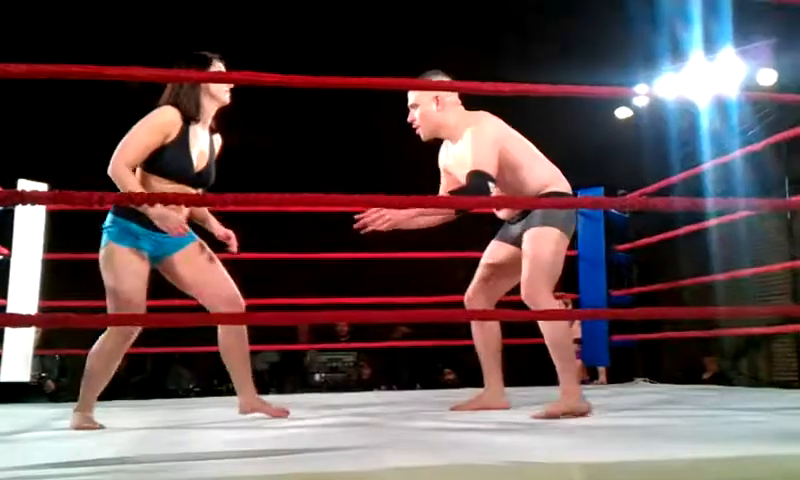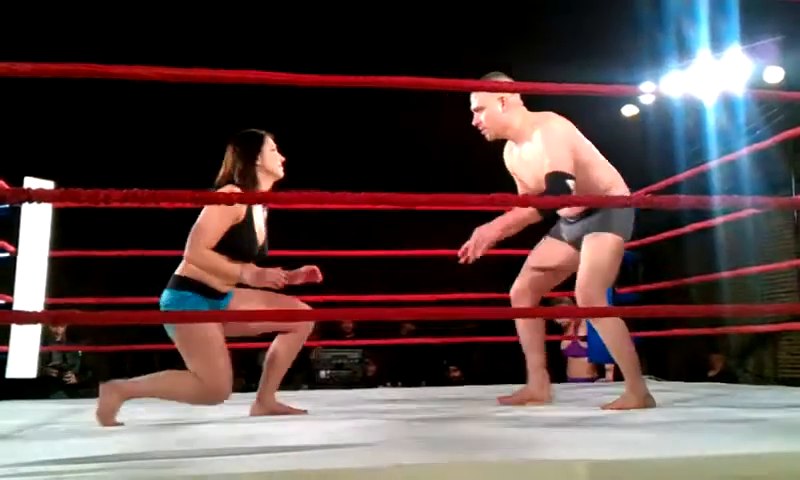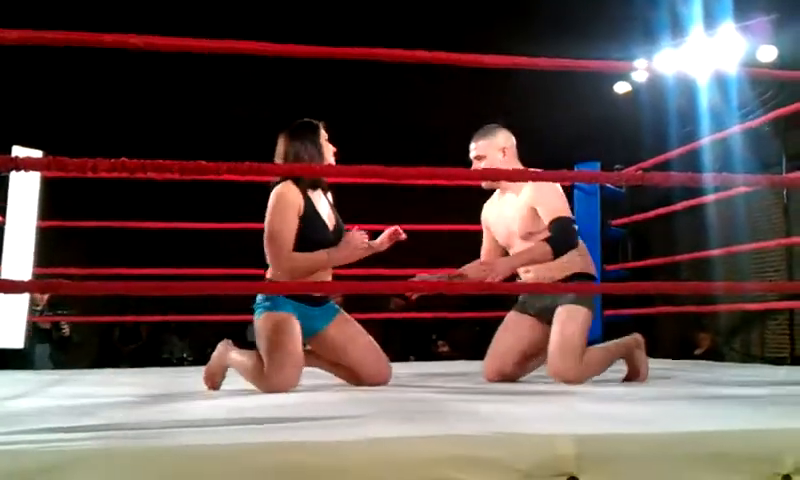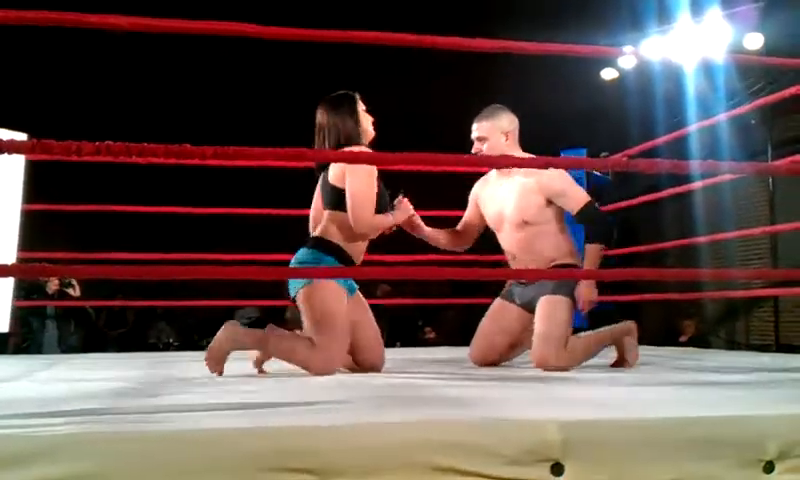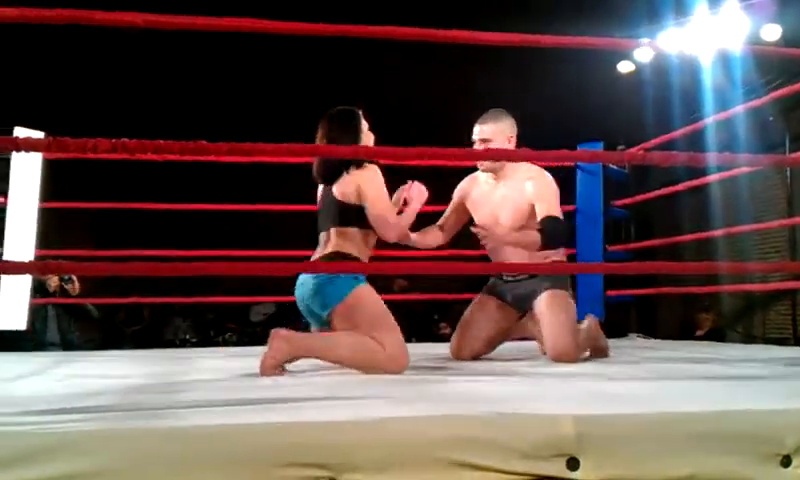
dt=1s
person 1, frame 1
left shoulder: (215, 139)
right shoulder: (168, 117)
right elbow: (118, 167)
left wrist: (216, 227)
right wrist: (156, 211)
left hip: (173, 236)
right hip: (129, 228)
left knee: (231, 304)
right knee: (126, 324)
left ankle: (248, 397)
right ankle: (83, 408)
person 1, frame 2
left shoulder: (260, 207)
right shoulder: (232, 196)
right elbow: (193, 252)
left wrist: (287, 277)
right wrist: (248, 275)
left hip: (220, 301)
right hip: (187, 298)
left knee: (303, 317)
right knee: (216, 388)
left ankle: (264, 401)
right ankle: (118, 390)
person 1, frame 3
left shoulder: (323, 194)
right shoulder: (287, 193)
right elbow: (281, 262)
left wrist: (375, 245)
right wrist: (337, 250)
left hip: (321, 307)
right hip: (281, 302)
left knee: (378, 375)
right knee: (280, 382)
left ankle: (297, 356)
right ankle: (230, 354)
person 1, frame 4
left shoulder: (334, 165)
right shoulder: (360, 155)
right elbow: (362, 224)
left wrist: (384, 223)
right wrist: (397, 215)
left hip: (336, 271)
right hip: (320, 265)
left knee: (372, 361)
right knee: (327, 361)
left ankle: (283, 339)
right ankle: (237, 335)
person 1, frame 5
left shoulder: (328, 182)
right shoulder: (366, 172)
right elbow: (392, 231)
left wrist: (394, 205)
right wrist: (414, 203)
left hip: (309, 282)
right hip: (337, 278)
right knee: (394, 358)
left ankle: (294, 343)
right ankle: (292, 342)
person 2, frame 1
left shoulder: (481, 128)
right shoulder: (448, 153)
left elbow: (478, 192)
right elbow: (451, 208)
left wrist: (411, 208)
right wrist: (398, 221)
left hip: (549, 205)
right hip: (516, 219)
left knee: (534, 293)
right knee: (477, 299)
left ankle: (572, 395)
right ankle: (493, 392)
person 2, frame 2
left shoulder: (550, 129)
right shoulder: (511, 152)
left elbow: (559, 192)
right elbow: (529, 204)
left wrist: (499, 226)
right wrist: (493, 233)
left hip: (607, 210)
right hip: (569, 221)
left knee: (587, 297)
right knee: (521, 293)
left ankle: (638, 390)
right ankle: (538, 382)
person 2, frame 3
left shoulder: (539, 186)
right shoulder: (490, 209)
left elbow: (566, 239)
right elbow: (487, 268)
left wrist: (511, 262)
left hip: (571, 284)
right hip: (533, 296)
left knee: (565, 372)
right knee: (494, 372)
left ankle: (629, 346)
right ankle: (555, 346)
person 2, frame 4
left shoulder: (544, 175)
right shoulder: (483, 188)
left elbow: (596, 221)
right elbow: (461, 239)
left wrist: (587, 279)
right wrist: (422, 230)
left hip: (557, 277)
right hip: (519, 285)
left knee: (547, 359)
right knee: (480, 356)
left ankle: (619, 331)
right ankle: (547, 333)
person 2, frame 5
left shoulder: (537, 182)
right shoulder: (470, 186)
left elbow: (556, 236)
right elbow: (442, 232)
left wrist: (504, 237)
right wrist: (409, 237)
left hip: (545, 276)
right hip: (502, 282)
left knee: (563, 352)
right knee: (461, 351)
left ankle: (588, 329)
right ankle: (530, 324)
